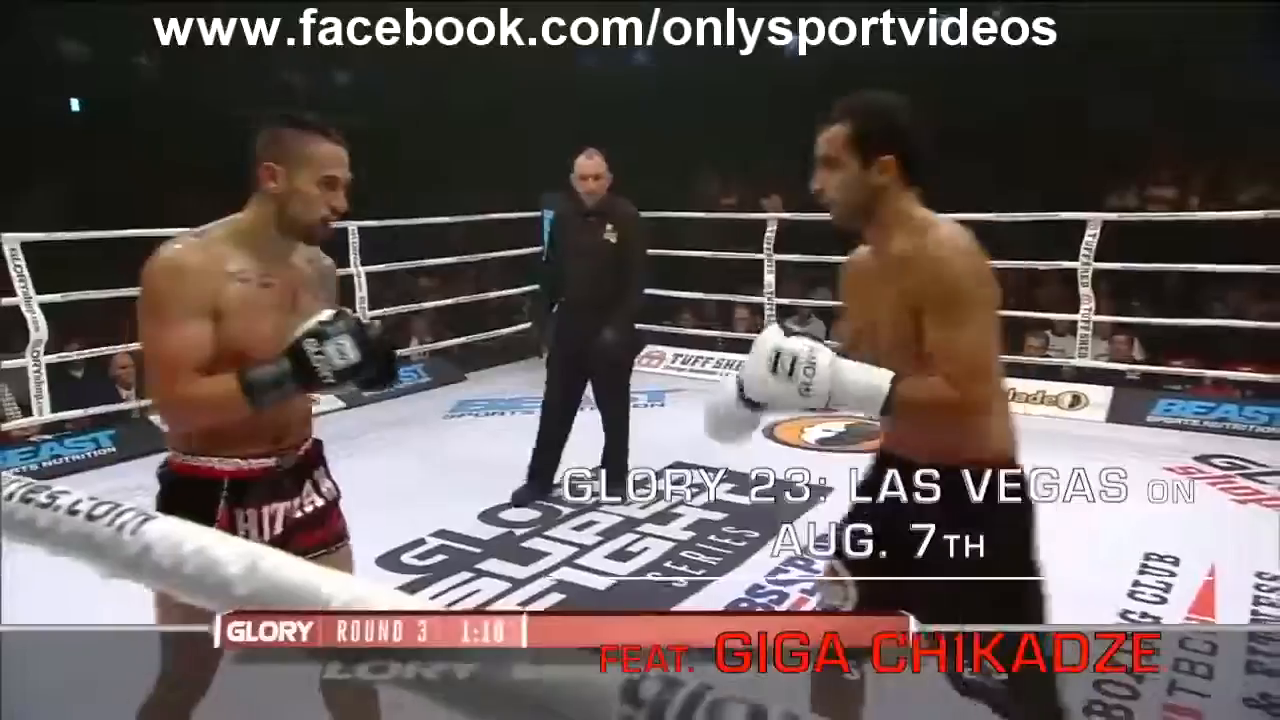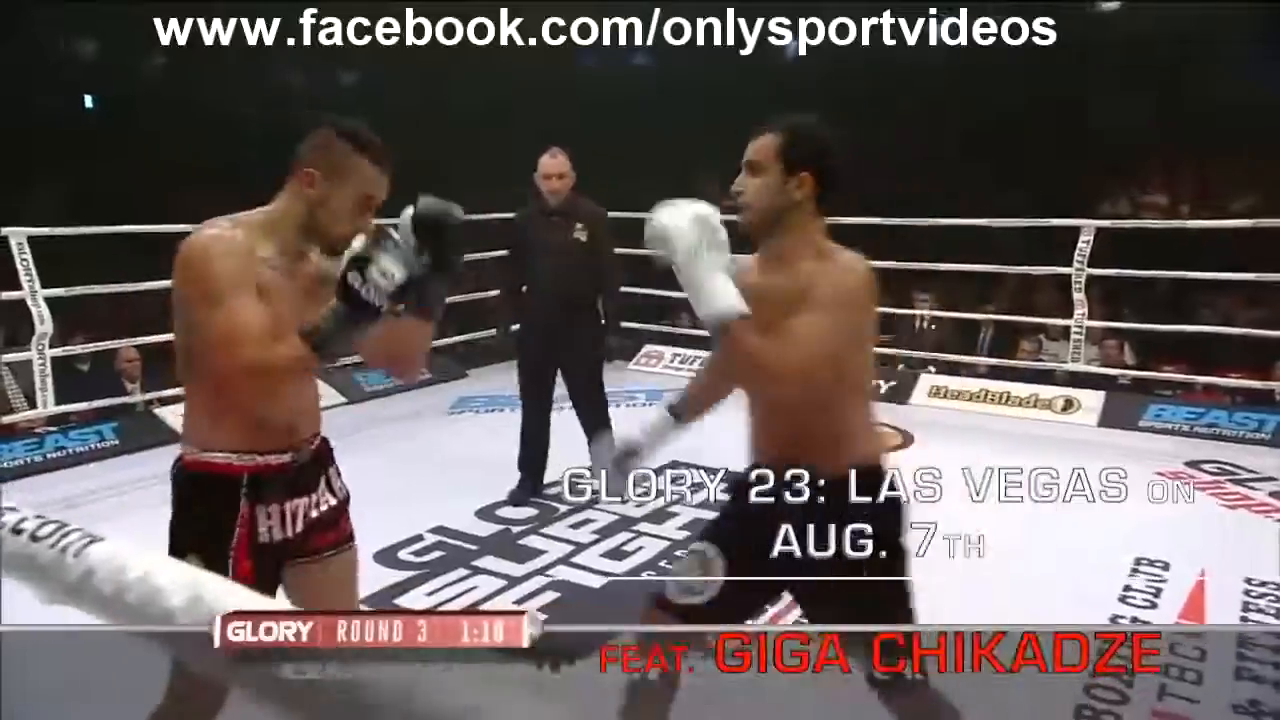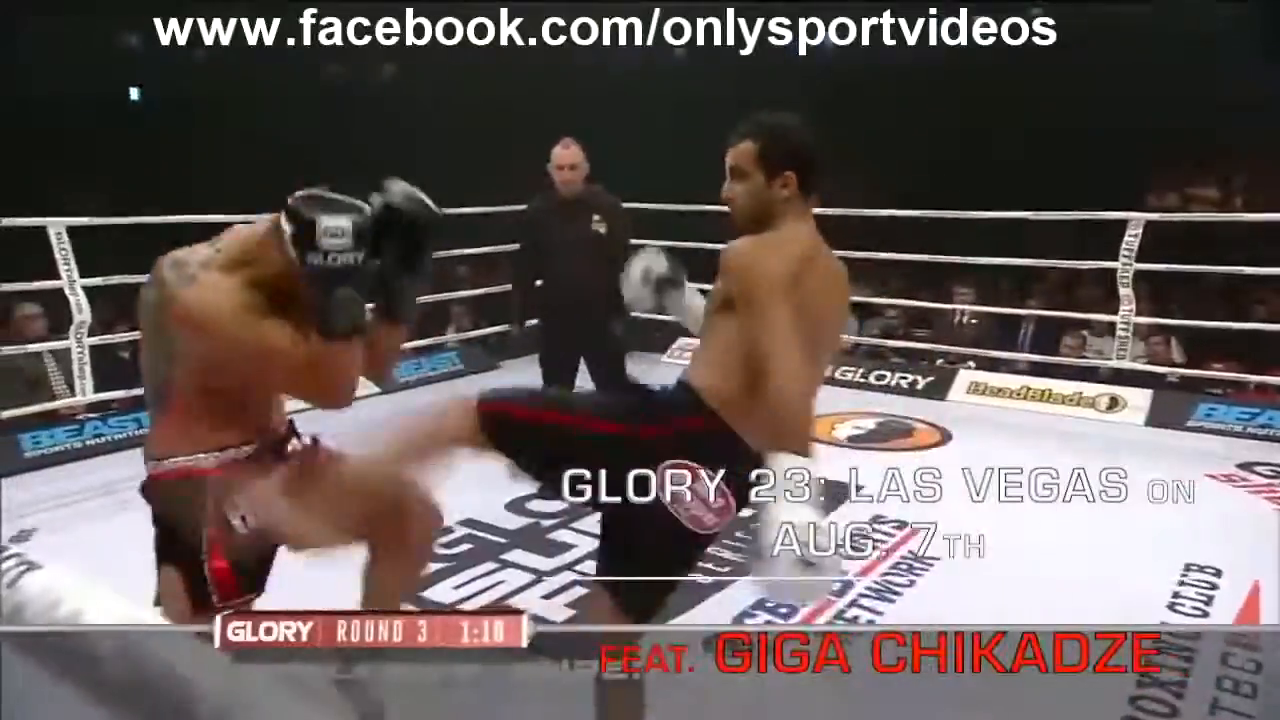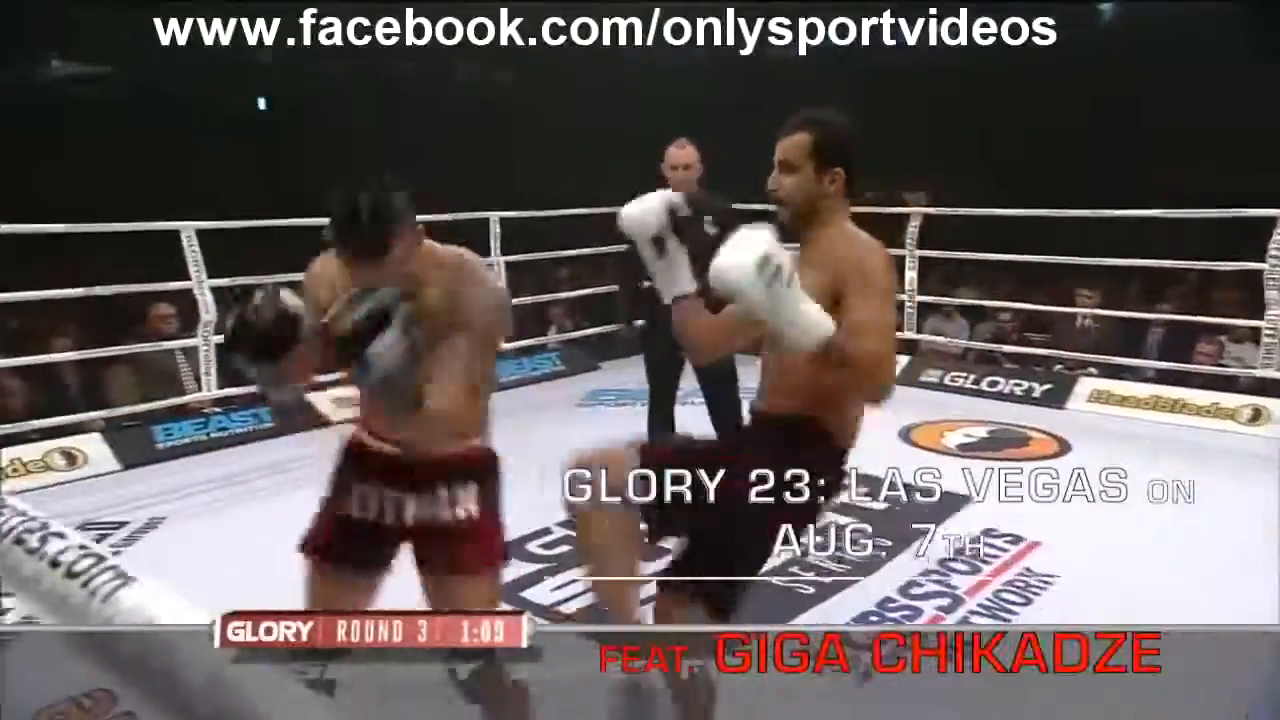
dt=0.3s
person 1, frame 1
left shoulder: (948, 256)
right shoulder: (860, 267)
left elbow: (965, 404)
left wrist: (835, 382)
right wrist: (782, 380)
left hip: (975, 499)
right hip: (896, 481)
person 1, frame 2
left shoulder: (842, 278)
right shoulder: (746, 275)
left elbow: (787, 383)
left wrist: (710, 291)
right wrist: (658, 428)
left hip: (847, 504)
right hip: (768, 493)
right knee: (664, 626)
person 1, frame 3
left shoulder: (760, 255)
right shoulder: (830, 277)
left elbow: (781, 365)
left wrist: (791, 494)
right wrist: (684, 301)
left hip: (683, 435)
right hip: (721, 467)
left knee: (465, 418)
right knee: (610, 624)
person 1, frame 4
left shoulder: (859, 256)
right shoulder: (789, 263)
left elbow: (878, 375)
right elbow: (707, 341)
left wrist: (792, 310)
right wrist: (665, 255)
left hip: (791, 456)
right hip: (764, 449)
left knee: (594, 475)
right knee: (679, 605)
person 2, frame 1
left shoulder: (318, 268)
right shoulder: (185, 266)
right elbow: (175, 402)
left wrist: (353, 361)
right wrist: (292, 371)
left hip: (300, 479)
right hip: (211, 497)
person 2, frame 2
left shoulder: (327, 261)
right shoulder: (215, 253)
left elbow: (407, 359)
right elbow: (250, 375)
left wrist: (427, 277)
right wrist: (350, 313)
left hip: (308, 472)
right hip: (225, 493)
person 2, frame 3
left shoulder: (280, 267)
right shoulder: (198, 291)
left elbow: (375, 364)
right elbow: (331, 387)
left wrist: (400, 271)
right wrist: (338, 283)
left hip: (276, 458)
right hip: (206, 487)
left knee: (414, 515)
person 2, frame 4
left shoulder: (475, 289)
right shoulder: (329, 275)
left elbow: (452, 422)
right elbow: (290, 371)
left wrist: (392, 372)
right wrist: (270, 348)
left hip: (455, 476)
right hip: (371, 469)
left knee: (476, 658)
person 3, frame 1
left shoulder: (625, 217)
right shoulder: (563, 217)
left elbow: (636, 278)
right elbow: (552, 271)
left wrist: (620, 324)
right wrist: (543, 314)
left hip: (611, 329)
right hip: (568, 325)
left knee: (614, 408)
right knee: (556, 405)
left ankle: (614, 474)
right ankle: (539, 478)
person 3, frame 2
left shoulder: (591, 216)
right shoulder: (526, 221)
left elbow: (607, 274)
right elbow: (514, 273)
left wrist: (609, 322)
right wrist: (510, 318)
left hip: (581, 328)
right hip: (536, 328)
left knee: (591, 403)
right knee: (534, 406)
right ankle: (530, 477)
person 3, frame 3
left shoulder: (607, 208)
right shoulder: (538, 212)
left elbow: (623, 264)
right elbow: (524, 269)
left wrist: (621, 315)
right wrist: (520, 319)
left hip: (602, 322)
right hip: (556, 326)
left knee: (614, 389)
person 3, frame 4
left shoulder: (719, 210)
right elbow: (632, 271)
right wrist: (630, 314)
right hip: (661, 323)
left knee: (723, 399)
right knee: (661, 401)
